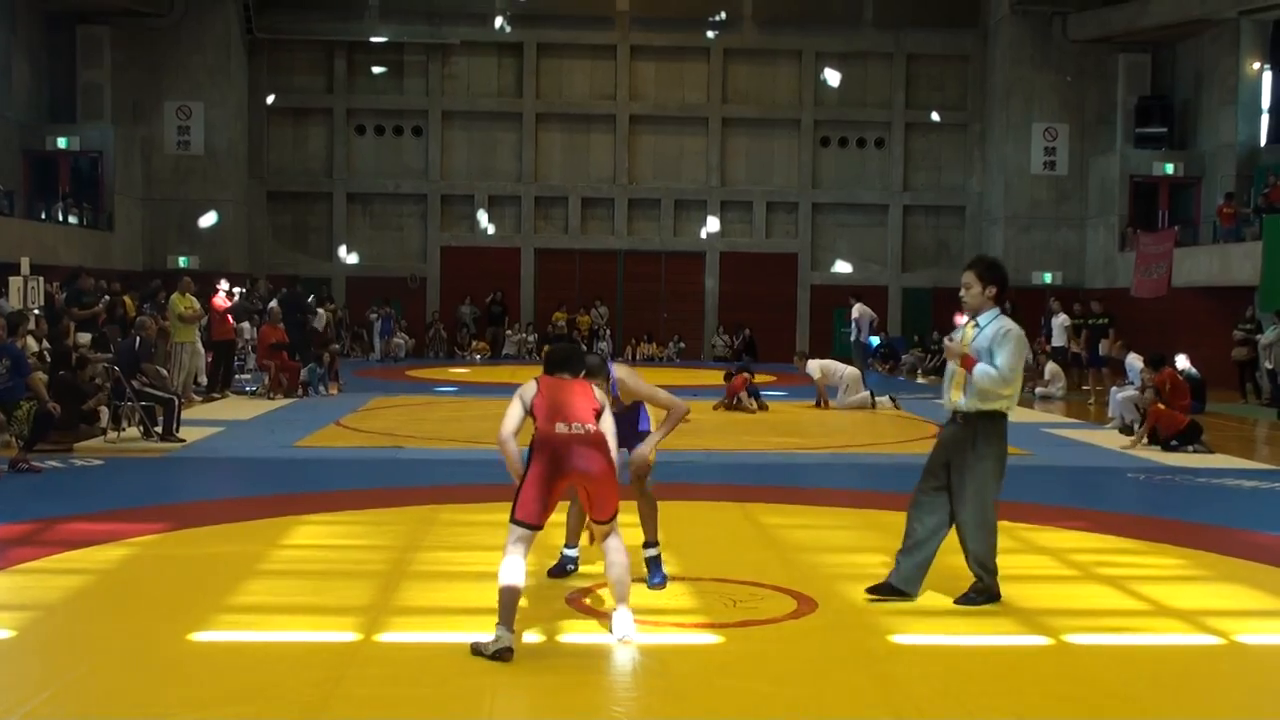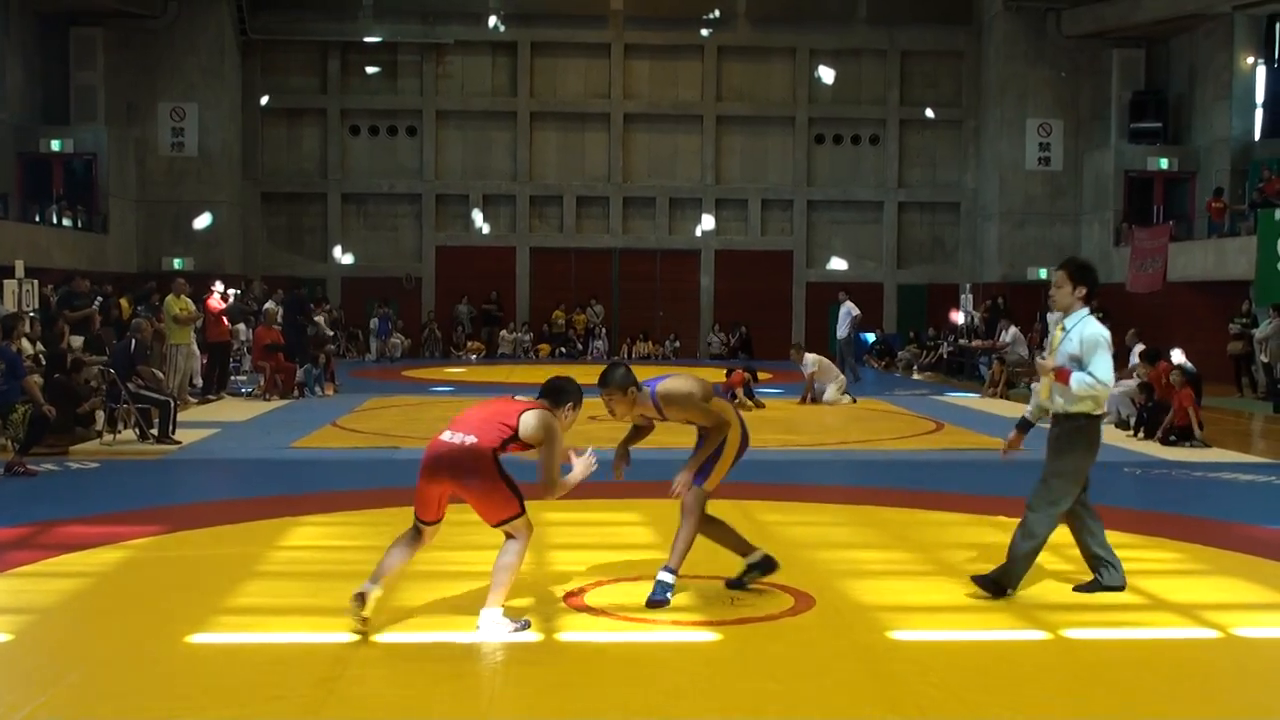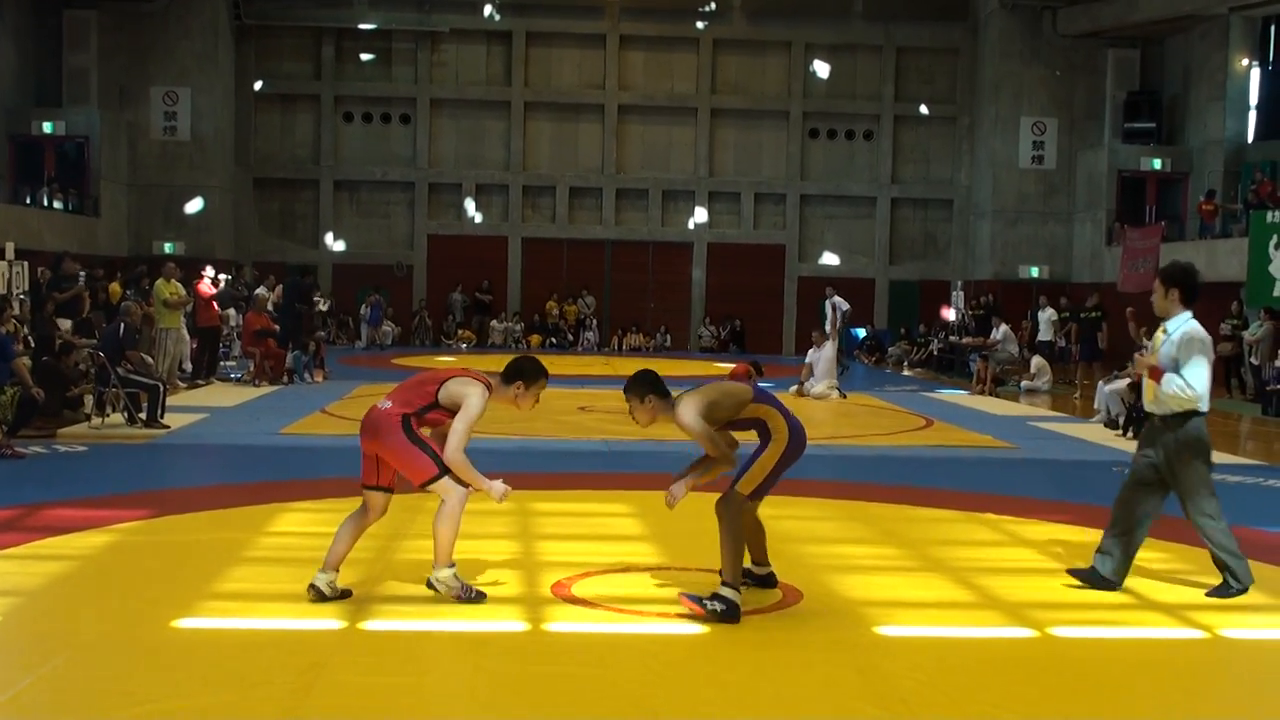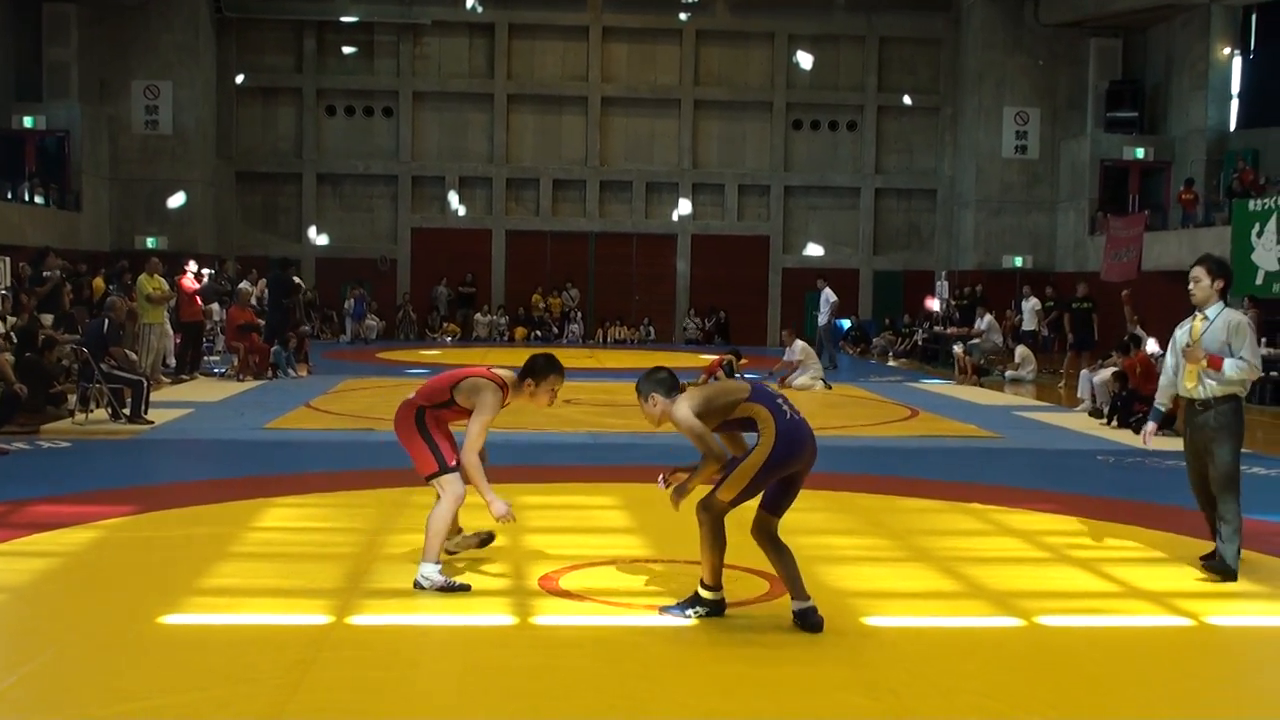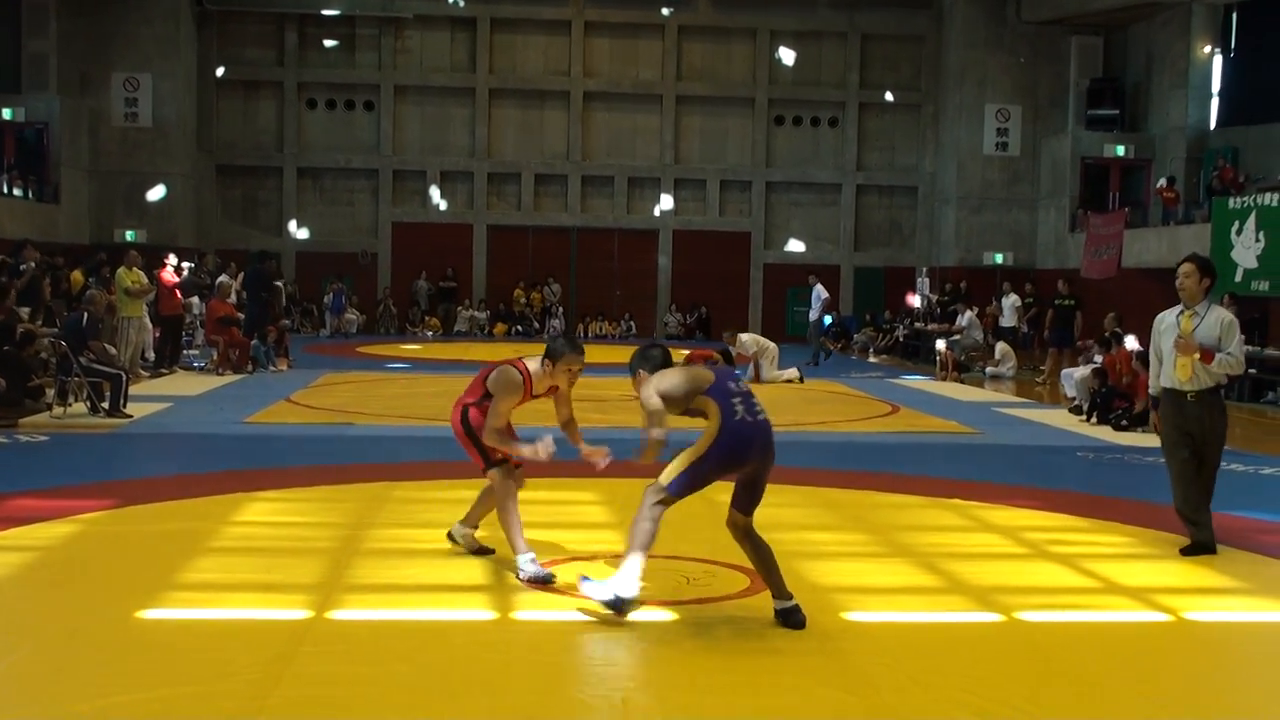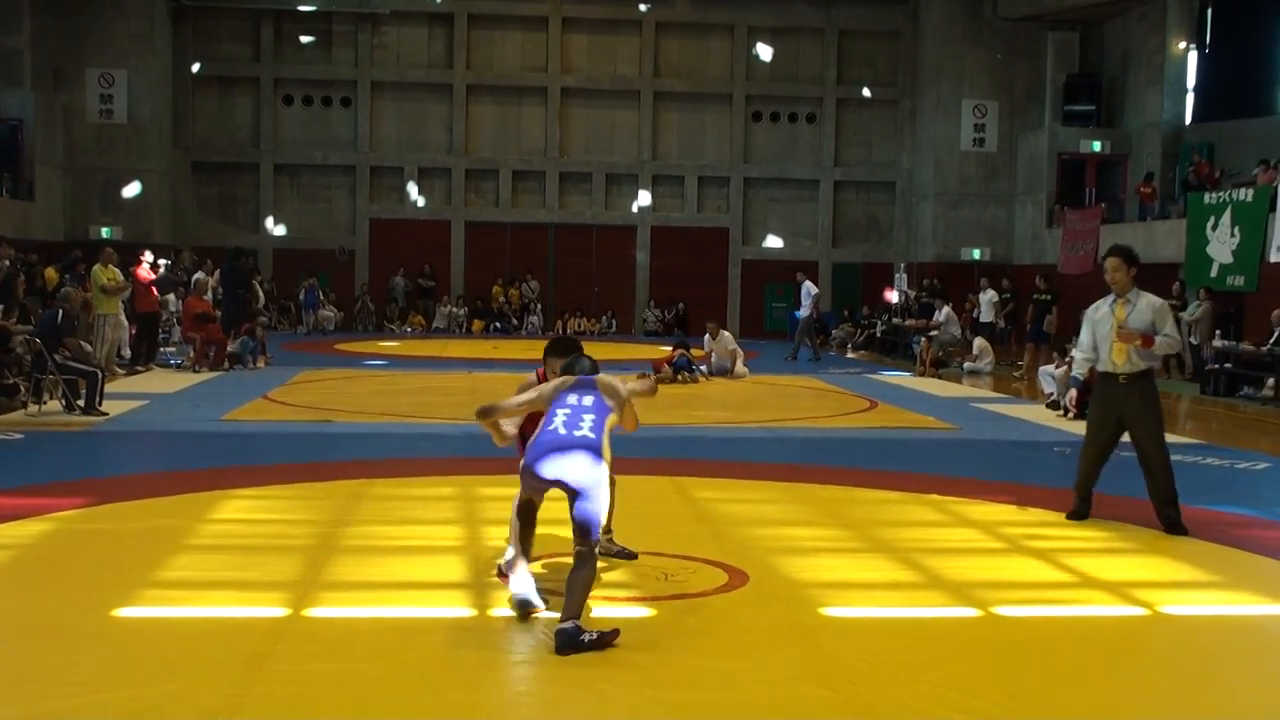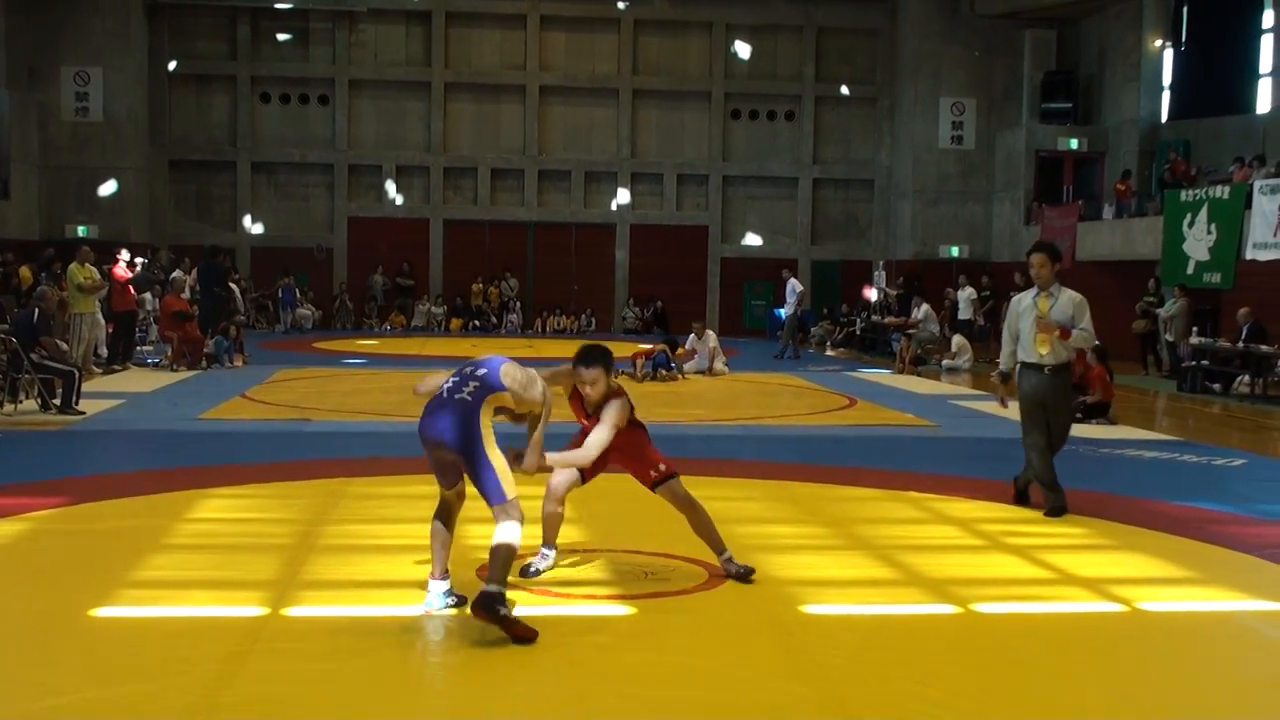
dt=0.5s
person 1, frame 1
left shoulder: (1007, 333)
right shoulder: (962, 330)
left elbow: (1006, 383)
left wrist: (965, 360)
left hip: (986, 428)
right hip: (957, 424)
left knee: (973, 512)
right knee: (927, 501)
left ankle: (985, 585)
right ankle: (903, 580)
person 1, frame 2
left shoulder: (1093, 333)
right shoulder: (1058, 332)
left elbow: (1103, 385)
right elbow: (1044, 385)
left wrist: (1059, 374)
right wrist: (1023, 426)
left hip: (1079, 429)
right hip: (1061, 426)
left knee: (1043, 506)
right knee: (1071, 505)
left ankle: (1006, 577)
right ankle: (1108, 573)
person 1, frame 3
left shoulder: (1193, 336)
right shoulder: (1162, 334)
left elbow: (1193, 389)
left wrist: (1152, 371)
left hip: (1185, 430)
right hip: (1157, 428)
left knee: (1201, 507)
right knee: (1131, 499)
left ankle: (1236, 575)
right ankle: (1106, 570)
person 1, frame 4
left shoulder: (1236, 323)
right shoulder: (1183, 328)
left elbow: (1251, 369)
right elbow: (1170, 374)
left wrist: (1209, 360)
right wrist: (1154, 416)
left hip: (1223, 412)
right hip: (1192, 411)
left knee: (1224, 486)
right knee: (1201, 487)
left ankle: (1227, 560)
right ankle: (1221, 547)
person 1, frame 5
left shoulder: (1224, 320)
right shoulder: (1163, 320)
left elbow: (1237, 363)
left wrist: (1201, 353)
right wrist: (1154, 404)
left hip: (1208, 402)
right hip: (1173, 402)
left knee: (1206, 469)
right knee: (1181, 471)
left ankle: (1201, 531)
right ankle: (1200, 536)
person 1, frame 6
left shoulder: (1155, 306)
right shoulder: (1096, 310)
left elbow: (1174, 343)
right elbow: (1085, 351)
left wrist: (1141, 339)
right wrist: (1075, 384)
left hip: (1140, 386)
right hip: (1106, 386)
left knee: (1153, 452)
right knee: (1093, 448)
left ankle: (1169, 514)
right ankle: (1082, 501)
person 1, frame 7
left shoulder: (1074, 301)
right shoulder: (1018, 302)
left elbow: (1088, 339)
right elbow: (1009, 342)
left wrist: (1060, 331)
right wrist: (1003, 379)
left hip: (1061, 375)
right hip: (1030, 375)
left knee: (1055, 439)
right knee: (1035, 439)
left ankle: (1023, 484)
right ankle: (1054, 498)
person 2, frame 1
left shoulder: (626, 383)
left elbow: (682, 407)
left wrist: (651, 443)
left hip: (634, 414)
left knee: (638, 478)
left ankle: (653, 555)
right ankle: (570, 554)
person 2, frame 2
left shoulder: (667, 398)
right shoulder: (635, 407)
left elbow: (721, 423)
right elbow: (644, 426)
left wrist: (690, 467)
right wrist: (623, 446)
left hip: (728, 430)
right hip: (710, 431)
left knee: (691, 502)
right knee: (692, 508)
left ankle: (666, 580)
right ankle: (757, 559)
person 2, frame 3
left shoulder: (684, 413)
right shoulder: (688, 407)
left elbow: (723, 456)
right elbow: (727, 444)
left wrist: (686, 483)
right wrist: (687, 473)
left hip: (782, 434)
right hip: (788, 433)
left knee: (728, 507)
right knee: (745, 507)
left ankle: (726, 598)
right ankle: (762, 571)
person 2, frame 4
left shoulder: (680, 409)
right shoulder: (703, 403)
left elbow: (717, 455)
right elbow: (741, 458)
left wrist: (688, 485)
right wrist: (693, 475)
left hip: (779, 438)
right hip: (803, 441)
left knee: (710, 511)
right knee: (763, 530)
left ankle: (709, 598)
right ankle: (805, 609)
person 2, frame 5
left shoulder: (653, 385)
right shoulder: (709, 375)
left elbow: (656, 434)
left wrist: (647, 455)
left hip: (730, 438)
right hip: (762, 442)
left knee: (654, 500)
right knee: (741, 526)
left ankle: (622, 588)
right ankle: (787, 606)
person 2, frame 6
left shoulder: (551, 388)
right shoulder: (615, 387)
left elbow: (486, 413)
right elbow: (650, 386)
left wrist: (501, 436)
left hip: (542, 455)
right hip: (587, 462)
left knee: (527, 502)
right knee: (585, 549)
left ankle: (522, 582)
right ankle: (568, 630)
person 2, frame 7
left shoulder: (484, 365)
right shoulder: (540, 391)
left elbow: (421, 388)
right elbow: (531, 462)
left hip: (430, 423)
right hip: (467, 425)
left knee: (451, 498)
right knee: (510, 515)
left ankle: (438, 587)
right ankle: (492, 598)
person 3, frame 1
left shoulder: (530, 388)
right shoulder: (596, 395)
left elbow: (505, 439)
right elbow: (610, 455)
left wrist: (523, 481)
right wrist: (590, 495)
left hip: (548, 451)
right hip: (594, 455)
left knee: (516, 546)
right knee: (609, 533)
left ankle: (503, 636)
right ankle: (623, 617)
person 3, frame 2
left shoulder: (509, 403)
right shoulder: (551, 424)
right elbow: (549, 490)
right wrist: (577, 475)
left hip: (436, 454)
right hip: (473, 461)
left knee: (421, 532)
right knee: (520, 532)
left ankle: (371, 591)
right ankle: (491, 616)
person 3, frame 3
left shoulder: (478, 382)
right shoulder: (478, 394)
right elbow: (451, 453)
left wrist: (455, 474)
right wrist: (487, 486)
left hip: (375, 420)
right hip: (396, 425)
left knee: (373, 508)
right knee: (456, 494)
left ankle: (324, 580)
right ankle: (443, 575)
person 3, frame 4
left shoulder: (510, 381)
right shoulder: (492, 396)
right elbow: (468, 455)
left wrist: (480, 455)
right wrist: (492, 500)
left hip: (424, 415)
right hip: (417, 418)
left knee: (456, 477)
right knee: (454, 491)
left ankle: (453, 538)
right ankle: (428, 573)
person 3, frame 5
left shoulder: (560, 378)
right shoulder: (514, 380)
left elbow: (566, 420)
right elbow: (489, 435)
left wrist: (583, 448)
right wrist: (528, 451)
left hip: (496, 414)
right hip: (471, 415)
left knee: (501, 482)
right knee: (508, 481)
left ankle: (463, 532)
right ankle: (525, 563)
person 3, frame 6
right shoulder: (533, 384)
right elbow: (503, 432)
right wrist: (507, 430)
right hip: (535, 418)
left knee: (605, 481)
left ankle: (605, 540)
right ankle: (511, 556)
person 3, frame 7
left shoulder: (616, 404)
right shoulder: (572, 378)
left elbow: (588, 455)
left wrist: (540, 457)
left hip: (630, 442)
right hip: (594, 436)
left knee: (682, 499)
right knee: (556, 486)
left ankle: (725, 559)
right ankle: (547, 553)
